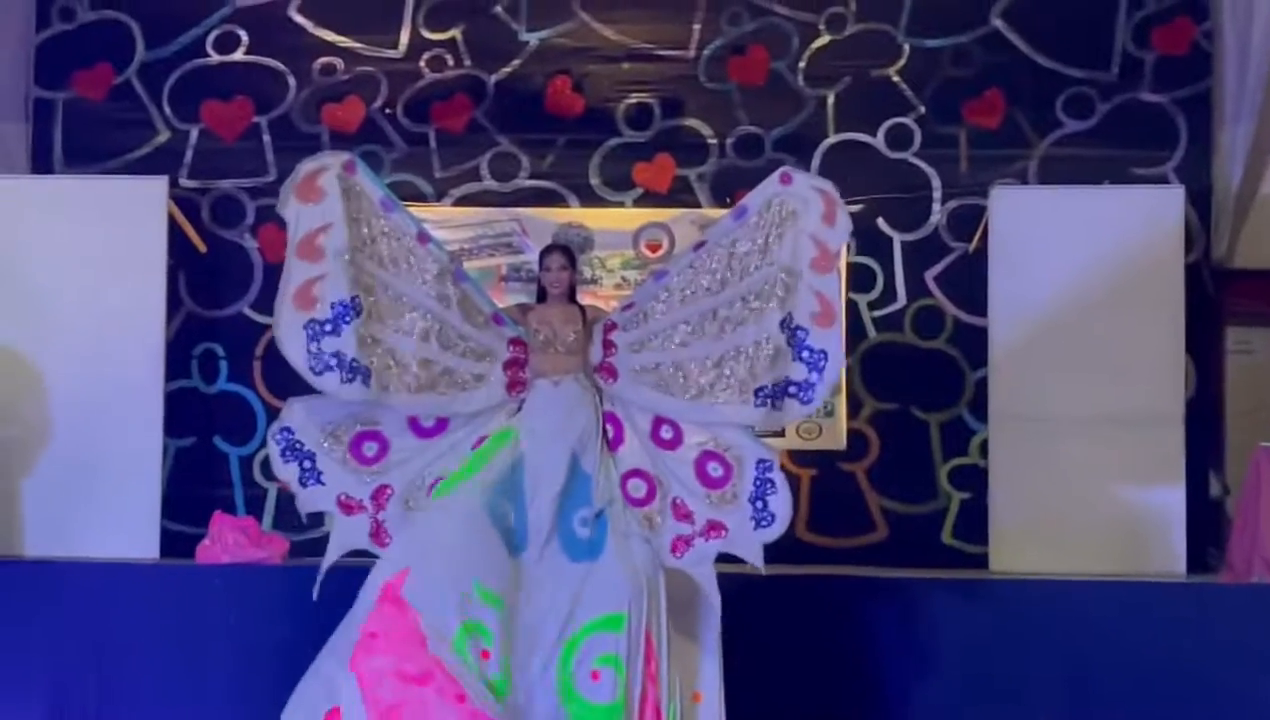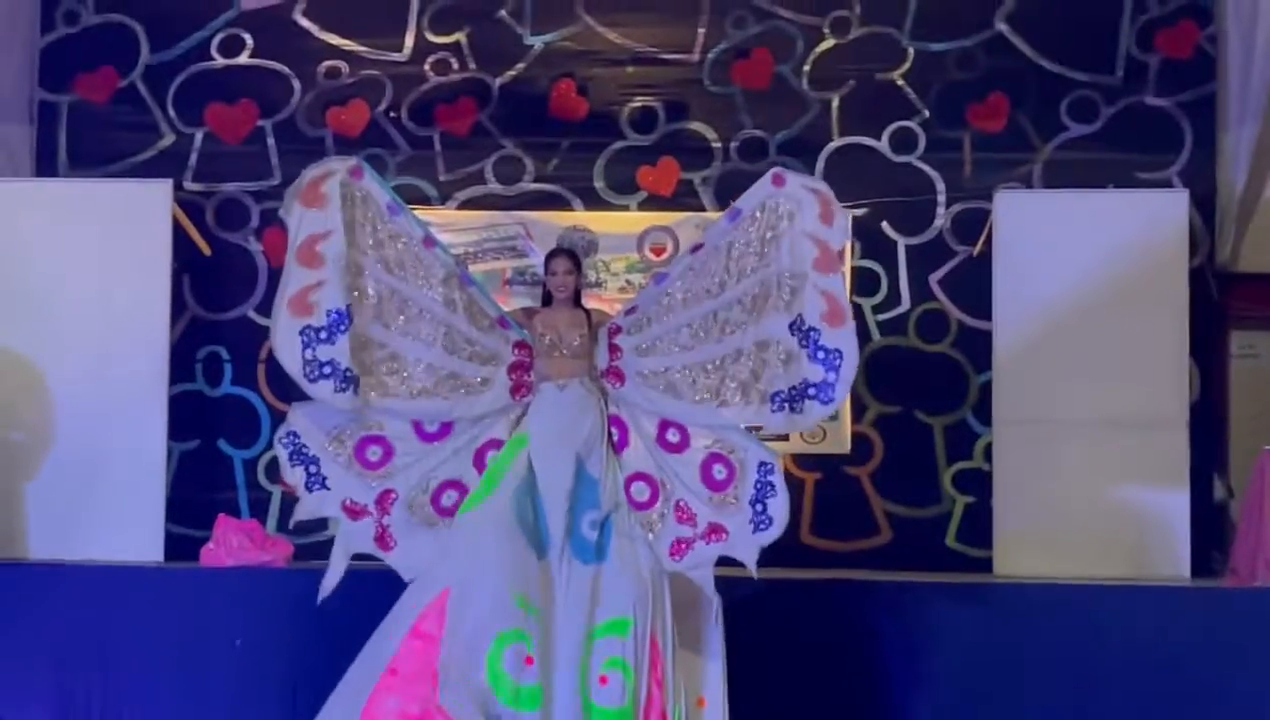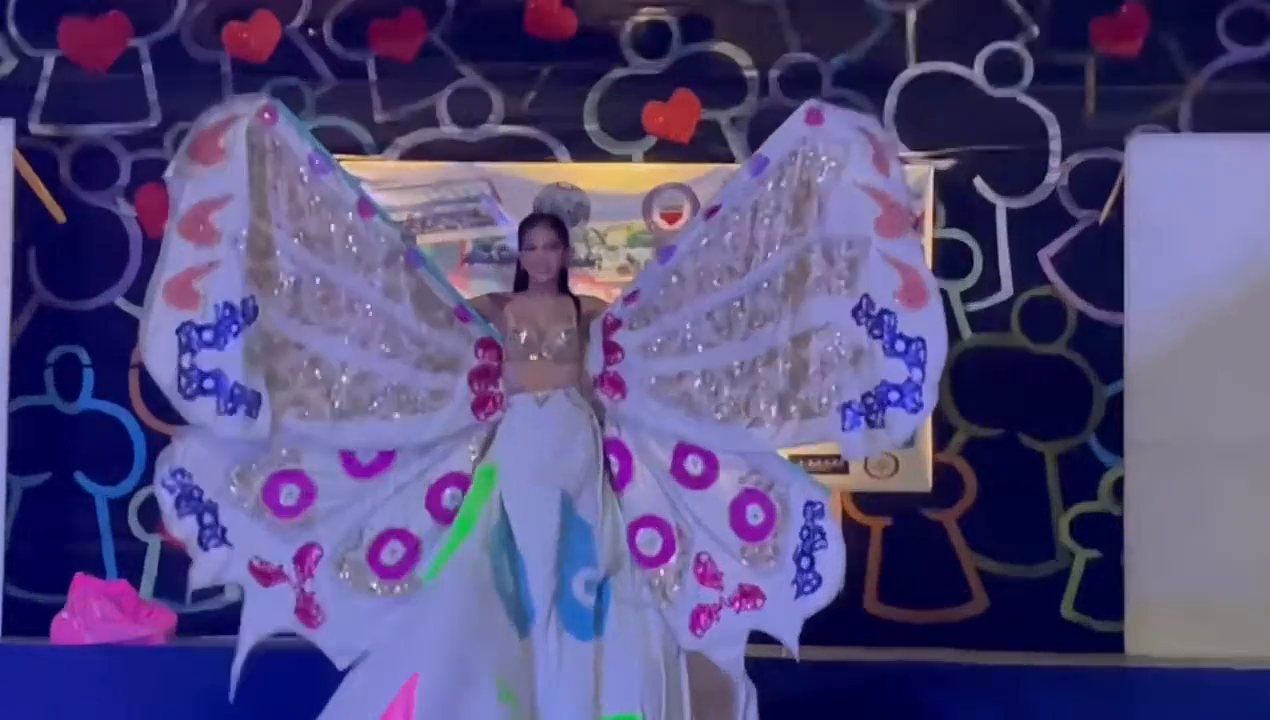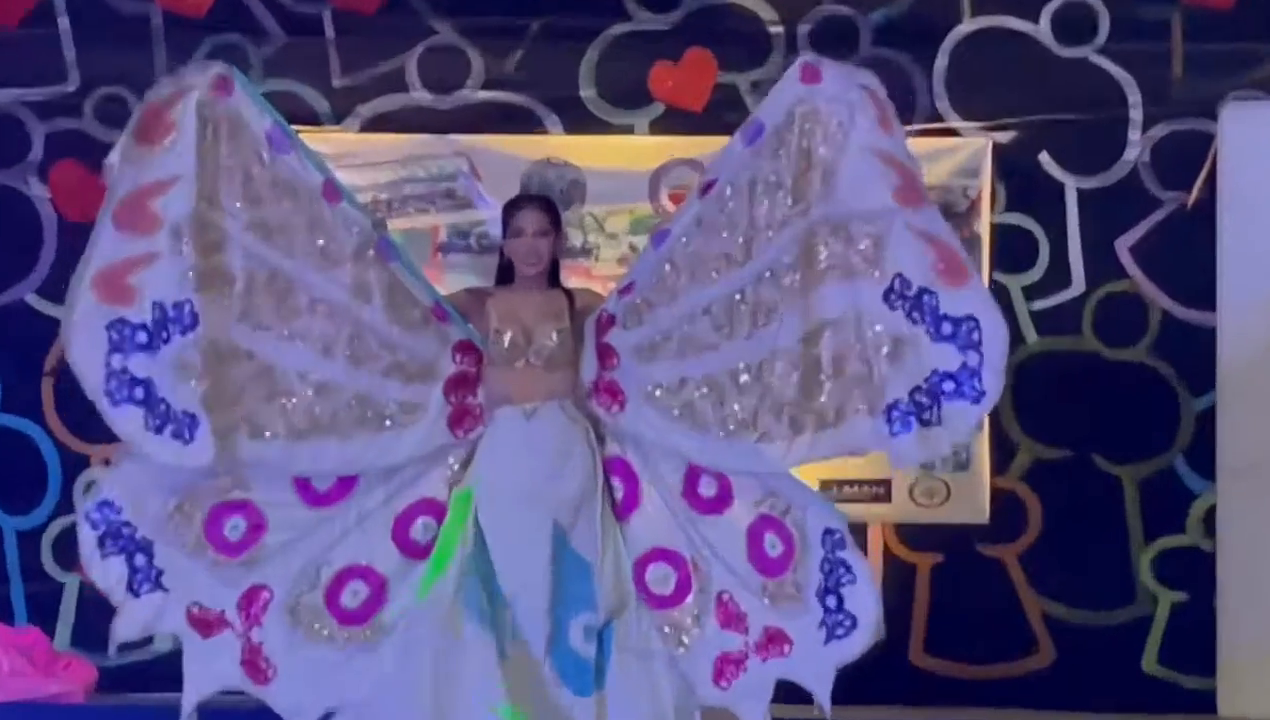
dt=0.2s
person 1, frame 1
left shoulder: (596, 318)
right shoulder: (518, 316)
left elbow: (667, 307)
right elbow: (455, 303)
left hip: (584, 427)
right hip: (531, 427)
left knee: (588, 548)
right knee: (515, 534)
person 1, frame 2
left shoulder: (602, 324)
right shoulder: (522, 320)
left elbow: (673, 304)
right elbow: (458, 301)
left hip: (591, 433)
right hip: (535, 434)
left knee: (594, 549)
right knee: (520, 544)
person 1, frame 3
left shoulder: (592, 312)
right shoulder: (492, 312)
left elbow: (677, 293)
right elbow: (405, 291)
left hip: (580, 453)
right hip: (511, 457)
left knee: (583, 603)
right knee: (500, 595)
person 1, frame 4
left shoulder: (588, 308)
right shoulder: (470, 307)
left elbow: (682, 282)
right elbow: (364, 289)
left hip: (573, 471)
right hip: (496, 473)
left knee: (577, 633)
right knee: (483, 623)
